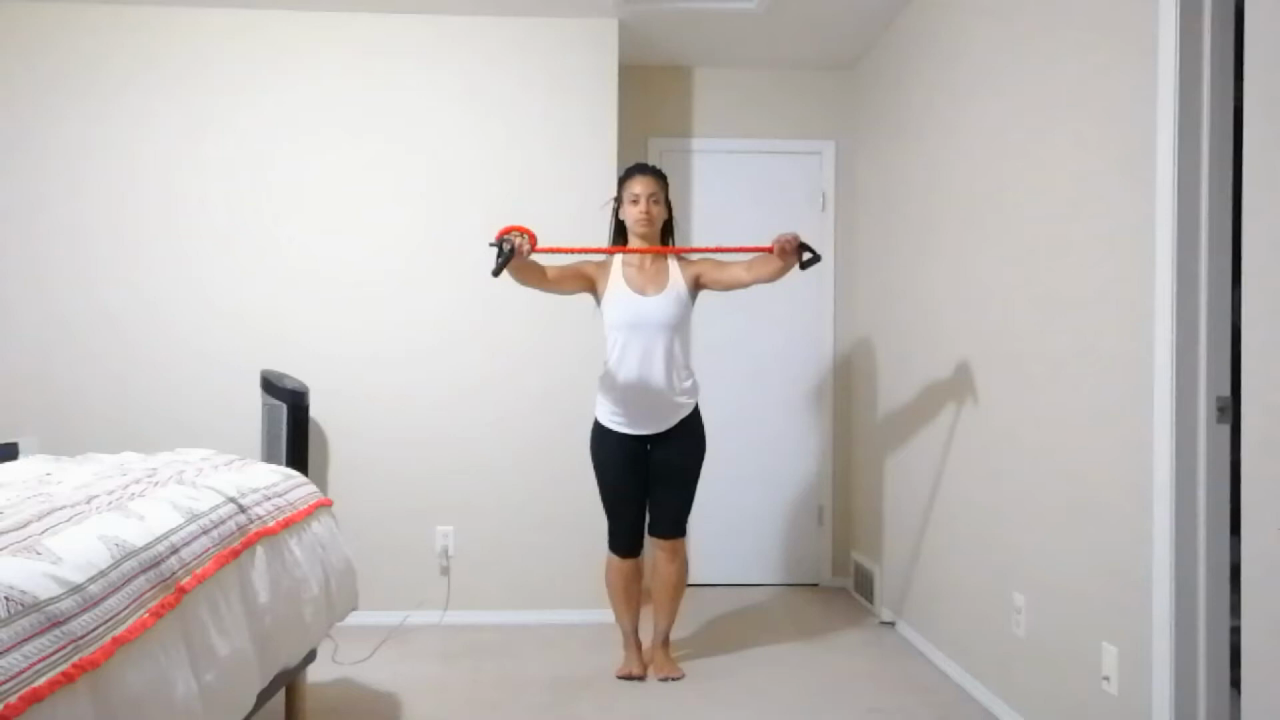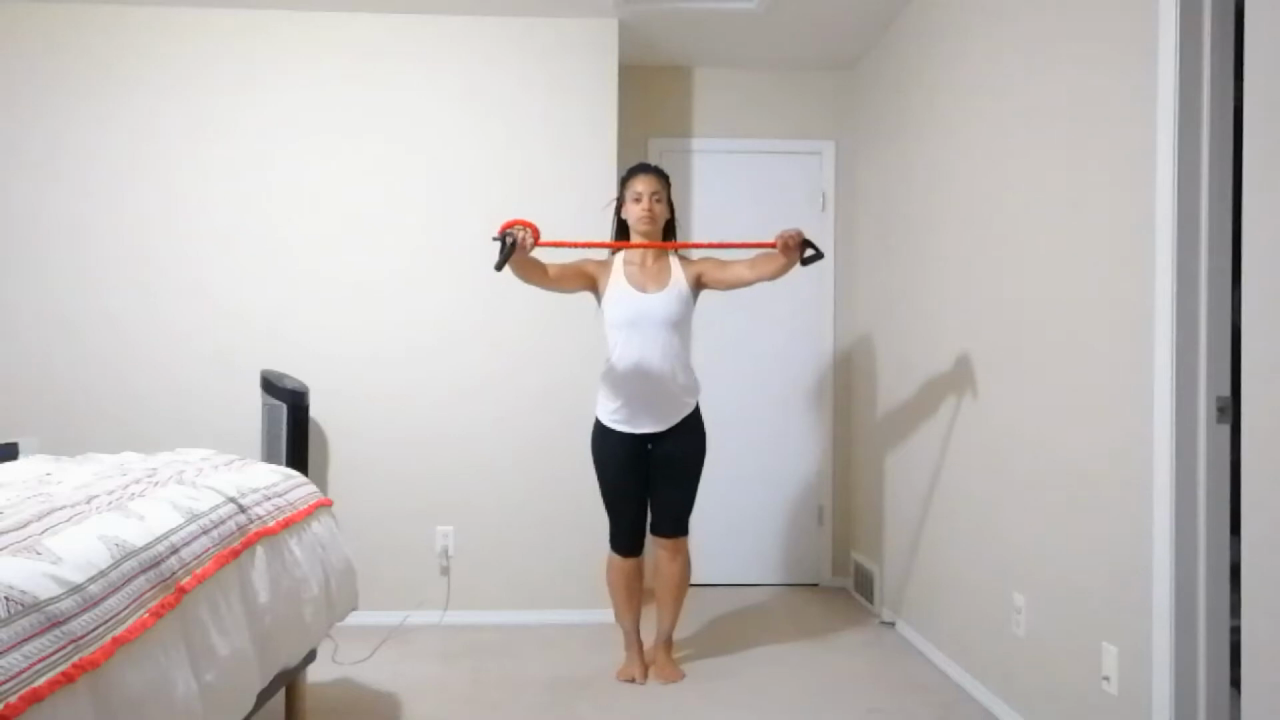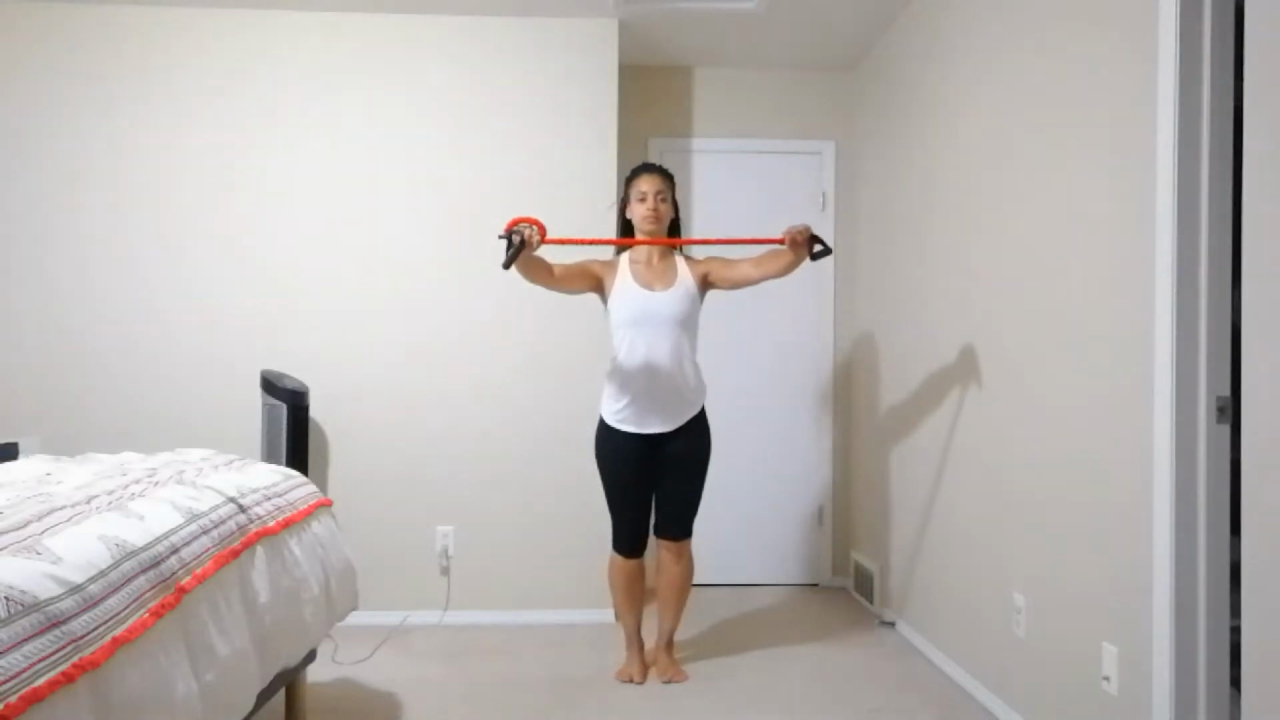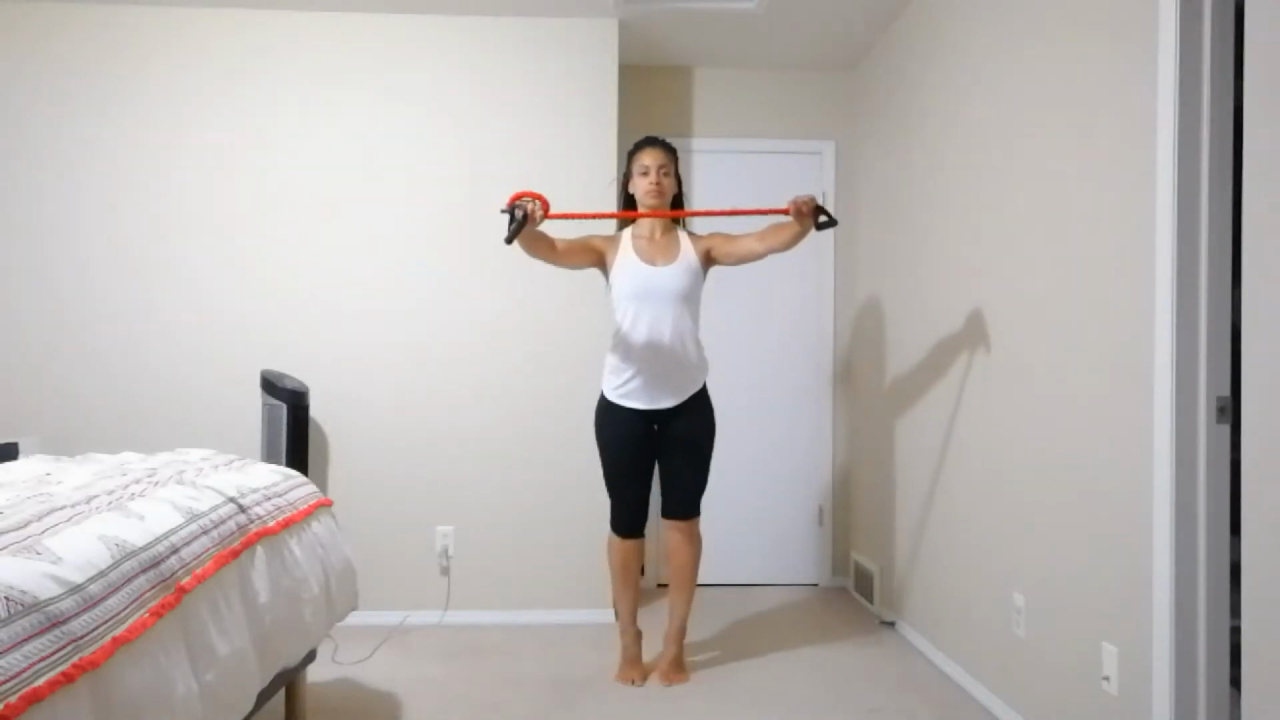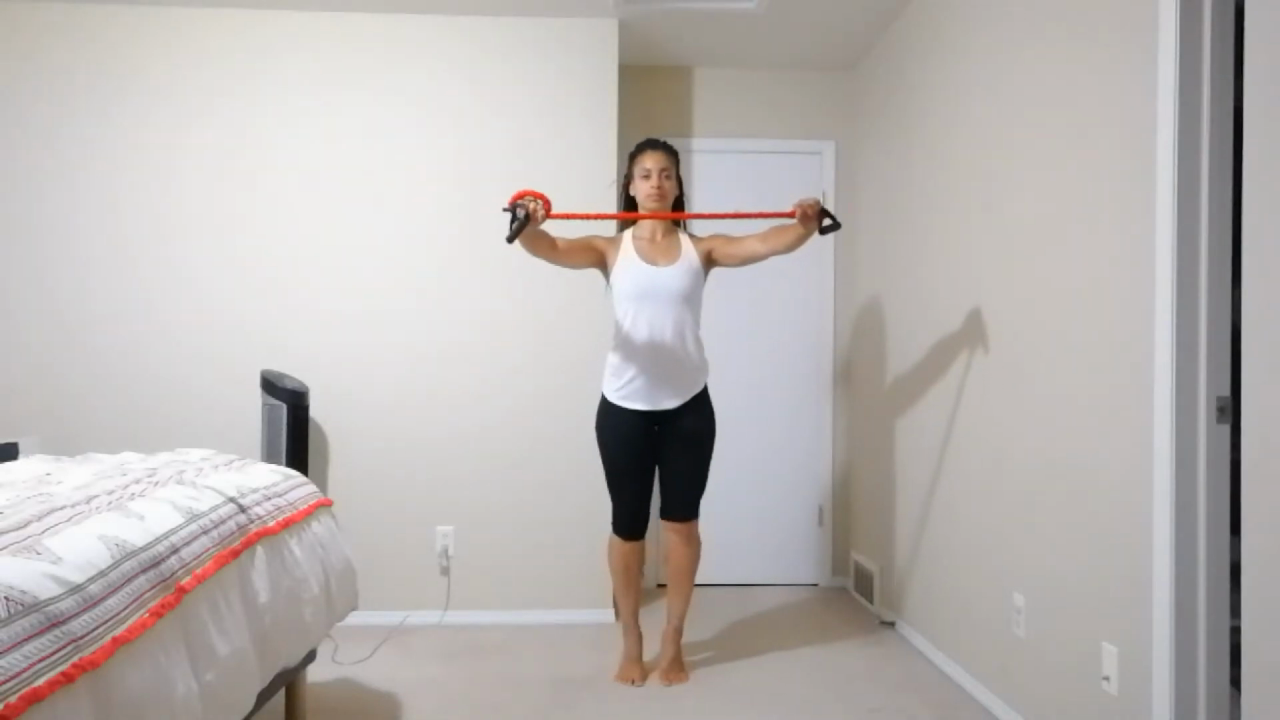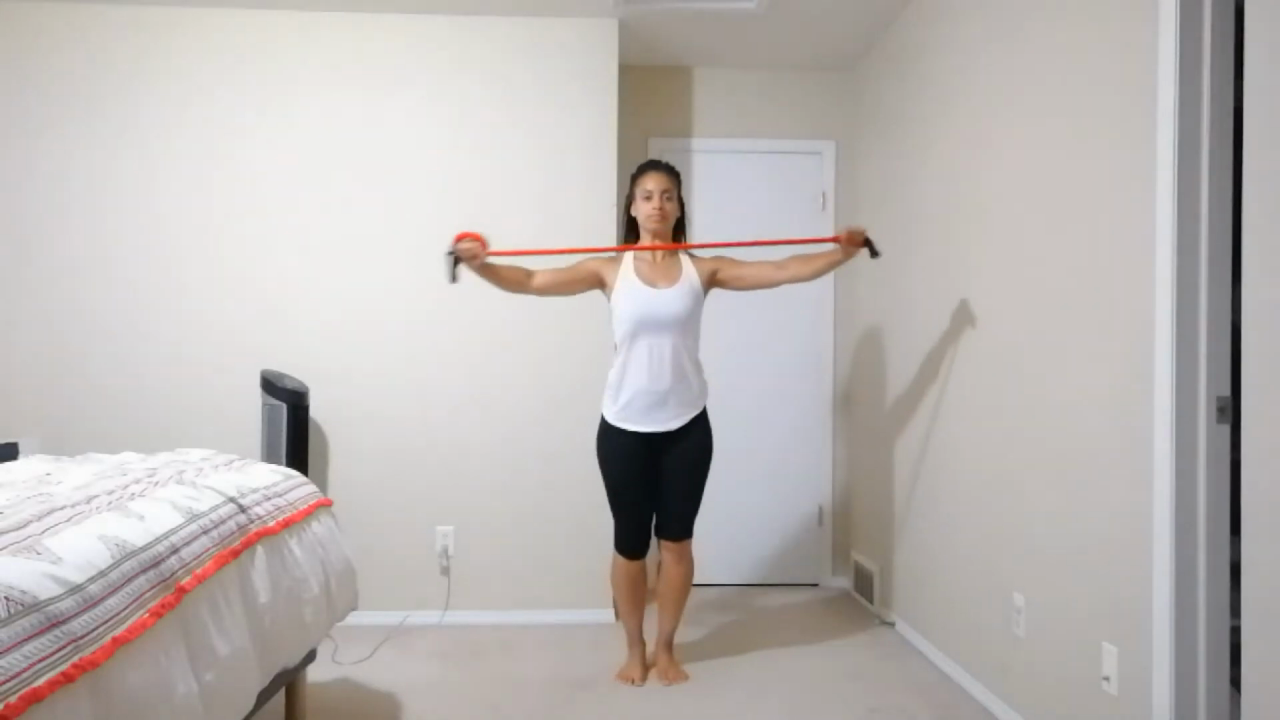
dt=0.5s
person 1, frame 1
left shoulder: (689, 272)
right shoulder: (601, 273)
left elbow: (749, 272)
right elbow: (543, 277)
left wrist: (785, 258)
right wrist: (516, 261)
left hip: (678, 426)
right hip: (617, 428)
left knee: (670, 539)
right knee: (624, 544)
left ankle: (661, 645)
right ankle: (630, 646)
person 1, frame 2
left shoulder: (691, 271)
right shoulder: (601, 271)
left elbow: (751, 270)
right elbow: (544, 276)
left wrist: (788, 255)
right wrist: (518, 255)
left hip: (679, 425)
right hip: (617, 426)
left knee: (672, 538)
right knee: (625, 542)
left ankle: (663, 647)
right ankle: (632, 648)
person 1, frame 3
left shoulder: (697, 271)
right shoulder: (607, 272)
left elbow: (758, 269)
right elbow: (550, 276)
left wrist: (797, 252)
right wrist: (523, 255)
left hip: (685, 427)
right hip: (623, 428)
left knee: (675, 540)
right knee: (628, 543)
left ankle: (665, 646)
right ankle: (633, 648)
person 1, frame 4
left shoulder: (701, 246)
right shoulder: (609, 247)
left elbow: (763, 243)
right elbow: (550, 250)
left wrist: (801, 223)
right wrist: (527, 228)
left hip: (687, 405)
right hip: (624, 405)
left knee: (683, 520)
right knee: (626, 524)
left ankle: (674, 644)
right ankle: (629, 644)
person 1, frame 5
left shoulder: (701, 249)
right shoulder: (610, 248)
left elbow: (766, 243)
right elbow: (549, 249)
left wrist: (806, 225)
right wrist: (527, 227)
left hip: (688, 406)
right hip: (624, 406)
left knee: (681, 522)
right knee: (628, 525)
left ankle: (672, 644)
right ankle: (631, 644)
person 1, frame 6
left shoulder: (703, 269)
right shoulder: (608, 269)
left elbow: (782, 272)
right elbow: (530, 282)
left wrist: (840, 253)
right wrist: (481, 264)
left hip: (686, 427)
right hip: (624, 428)
left knee: (676, 541)
right knee: (629, 544)
left ankle: (665, 647)
right ankle: (634, 648)
